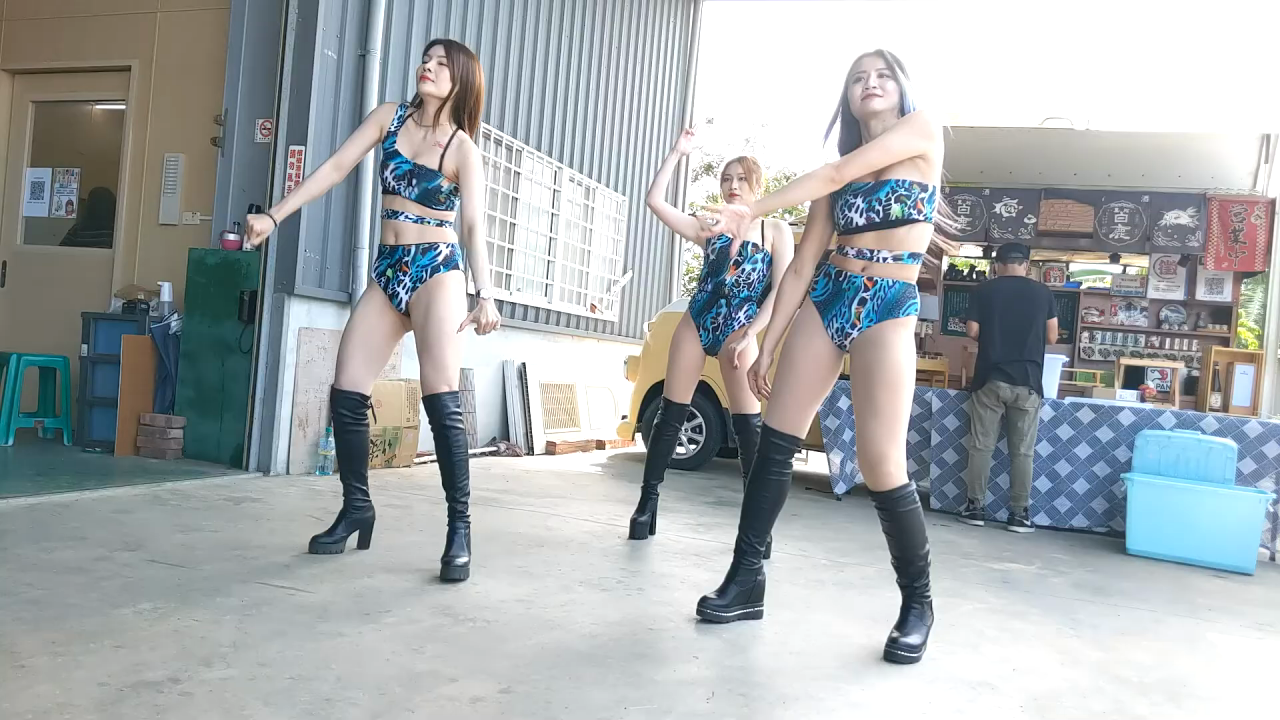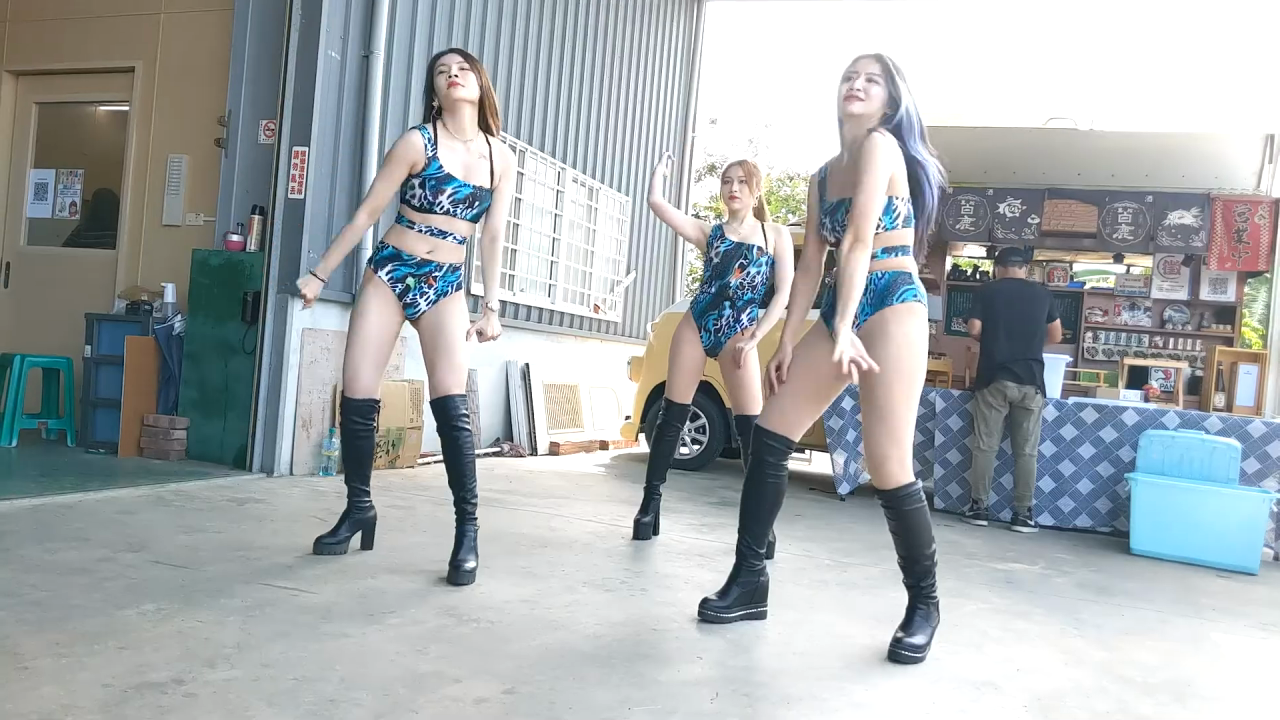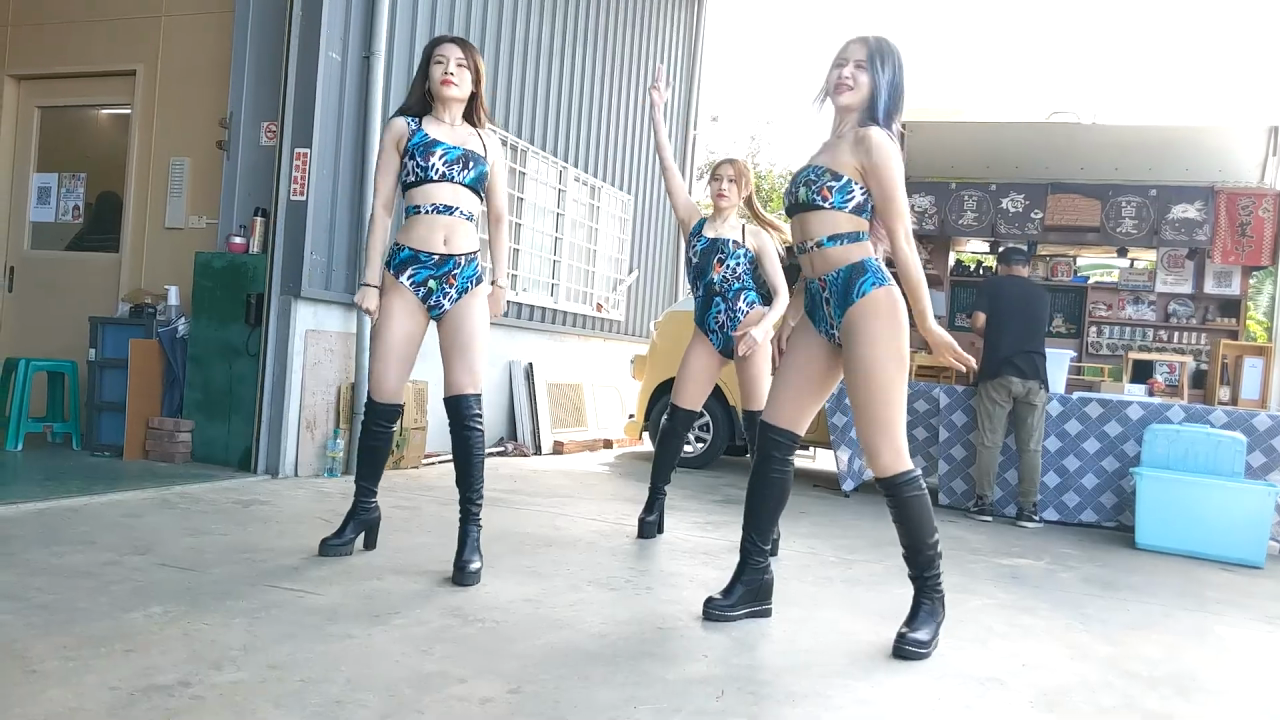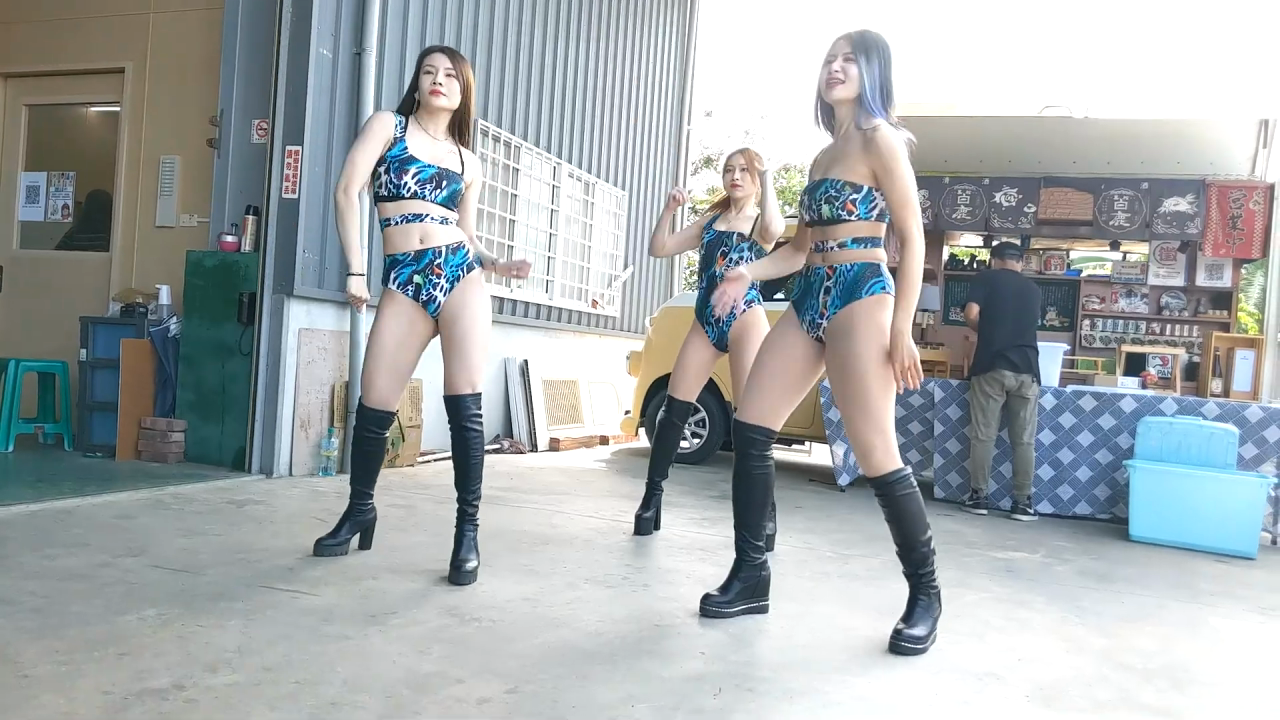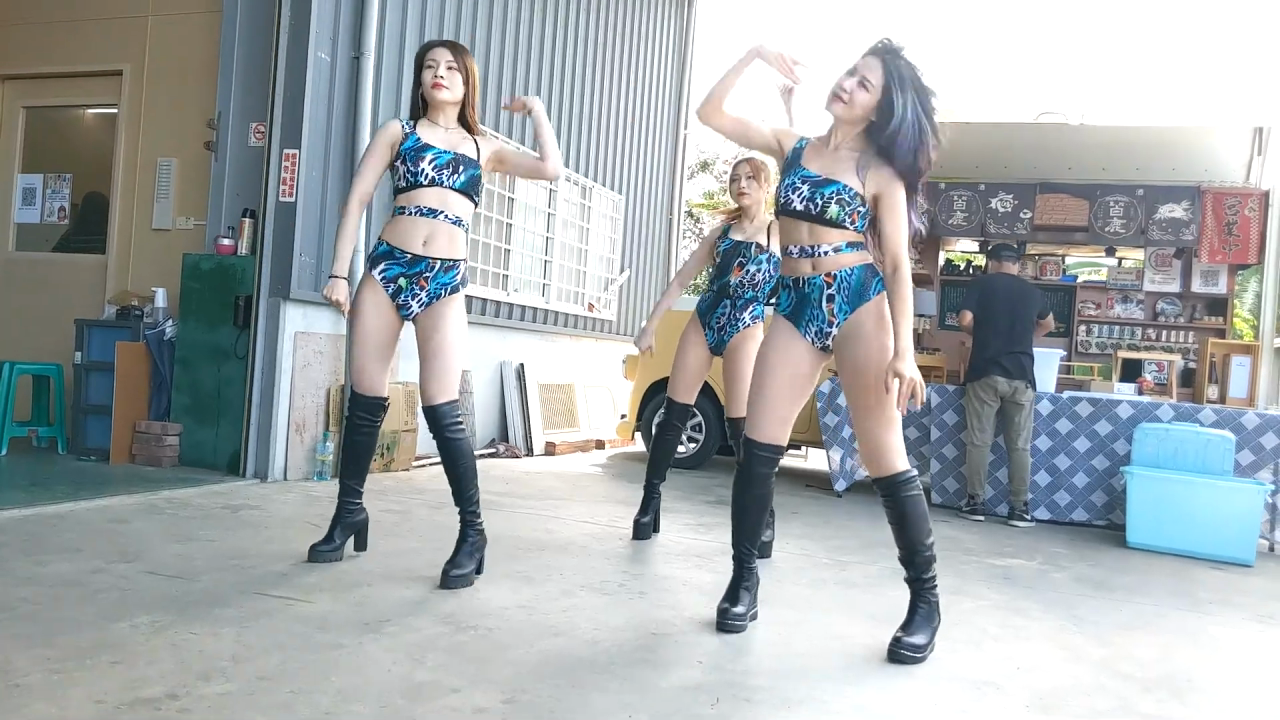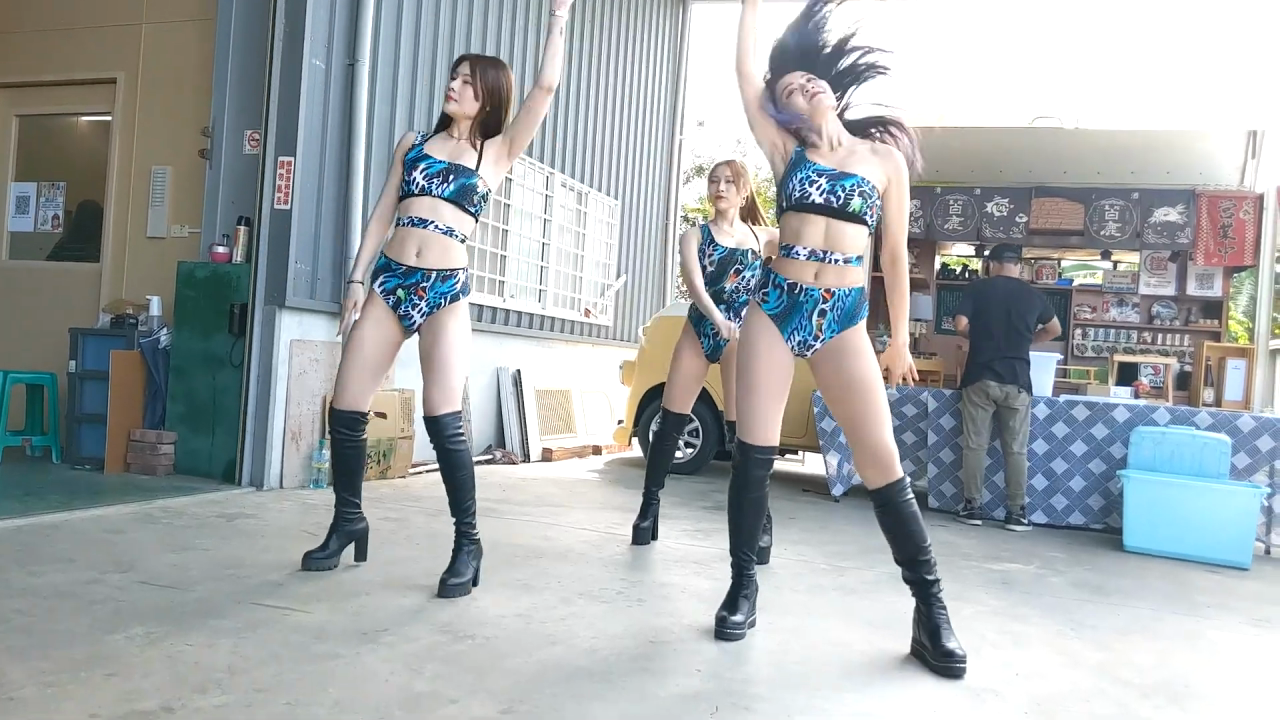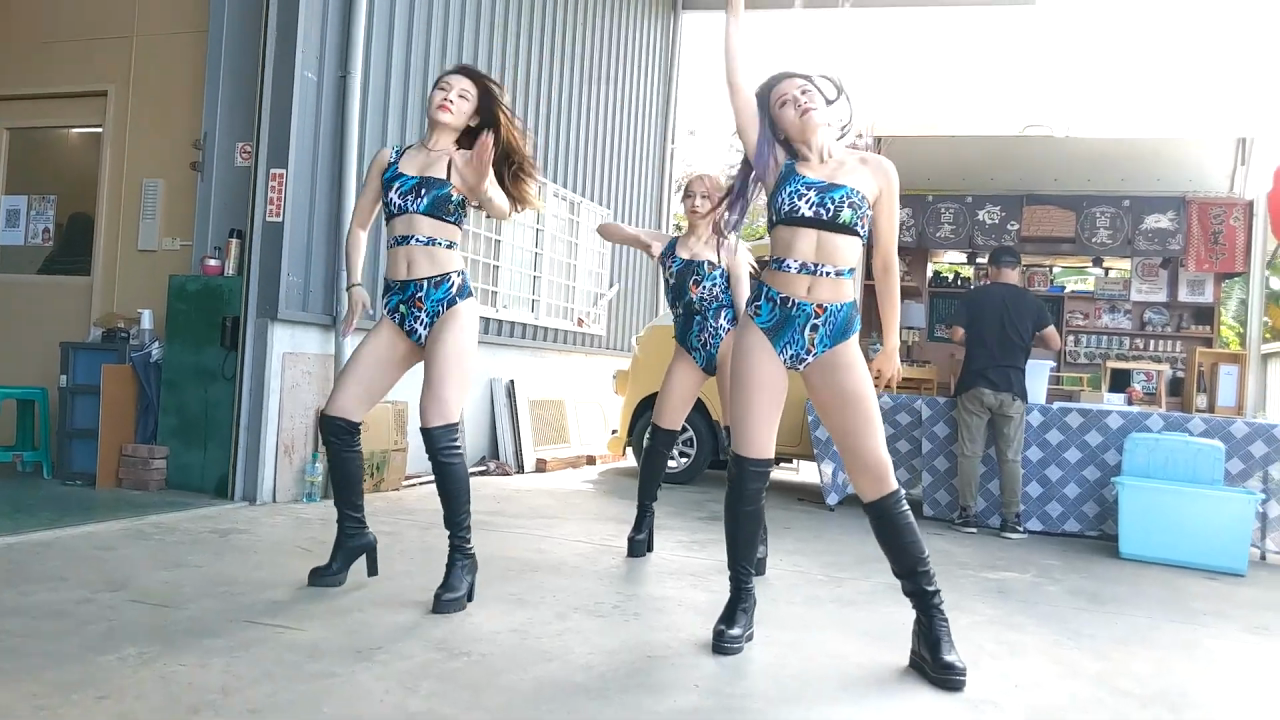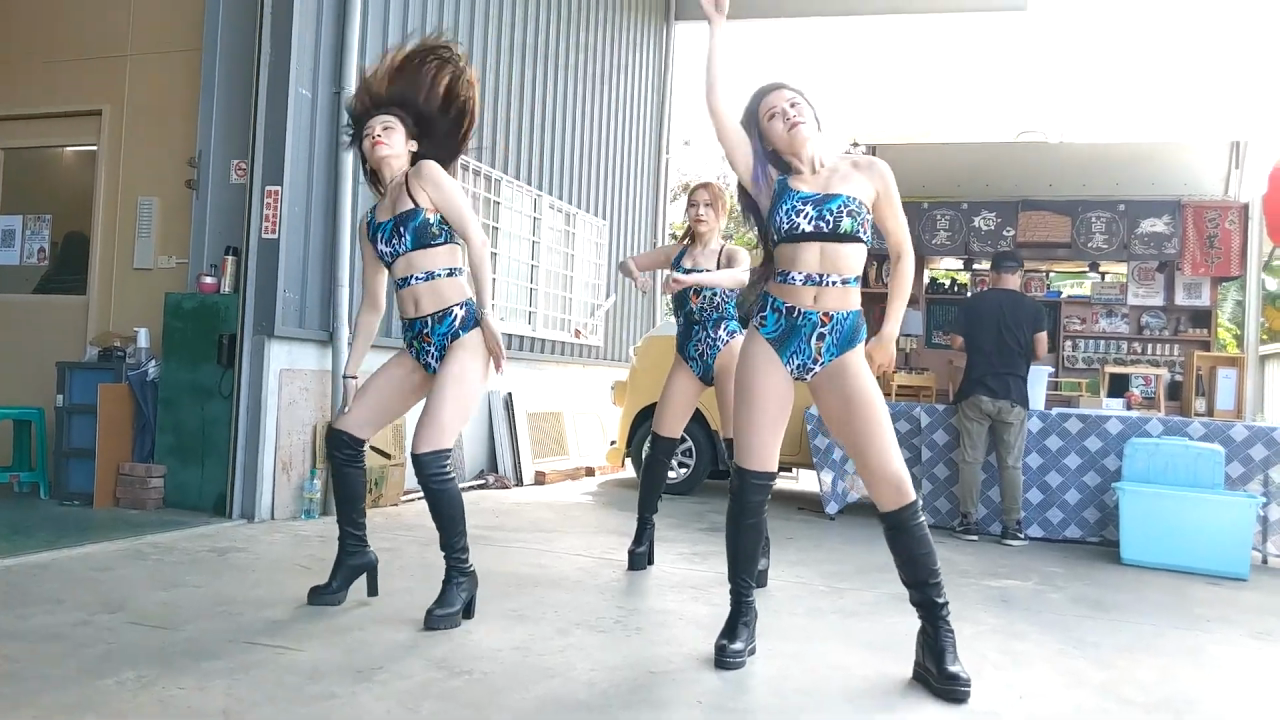
dt=0.2s
person 1, frame 1
left shoulder: (922, 133)
right shoulder: (833, 183)
left elbow: (833, 176)
right elbow: (803, 263)
left wrist: (749, 210)
right wrist: (768, 344)
left hip: (889, 313)
right hip: (828, 303)
left knee: (881, 465)
right knee: (774, 439)
left ankle: (917, 604)
right ankle: (745, 579)
person 1, frame 2
left shoulder: (880, 144)
right shoulder: (830, 171)
left elbow: (863, 239)
left wrist: (845, 327)
right wrist: (787, 335)
left hip: (891, 306)
right hip: (837, 311)
left knee: (889, 466)
right knee: (769, 439)
left ankle: (923, 604)
right ankle: (748, 580)
person 1, frame 3
left shoulder: (872, 140)
right shoulder: (821, 153)
left elbow: (897, 235)
left wrist: (927, 324)
right wrist: (792, 313)
left hip: (865, 296)
right hip: (817, 305)
left knee: (884, 453)
right knee: (774, 434)
left ankle: (928, 597)
right ankle: (753, 576)
person 1, frame 4
left shoulder: (880, 136)
right shoulder: (822, 159)
left elbow: (912, 239)
left wrist: (904, 327)
right wrist: (751, 271)
left hip: (862, 298)
right hip: (808, 301)
left knee: (875, 452)
right knee: (750, 429)
left ankle: (925, 593)
right ankle: (749, 574)
person 1, frame 5
left shoulder: (884, 168)
right shoulder: (793, 148)
left elbow: (897, 263)
right elbow: (711, 112)
left wrist: (902, 352)
right wrist: (749, 57)
left hip: (858, 305)
right hip: (793, 306)
left knee: (886, 456)
right knee: (760, 447)
left ankle: (924, 601)
right ankle: (743, 580)
person 1, frame 6
left shoulder: (889, 158)
right shoulder: (788, 153)
left elbow: (895, 255)
right elbow: (746, 71)
left wrist: (901, 340)
left hip: (844, 318)
right hip: (777, 308)
left knee: (882, 465)
right knee: (753, 452)
left ankle: (930, 612)
right ankle: (743, 587)
person 1, frame 7
left shoulder: (876, 171)
right shoulder: (775, 165)
left elbow: (886, 263)
right elbow: (736, 83)
left wrist: (890, 346)
left hip: (835, 331)
right hip: (768, 322)
left knee: (876, 476)
right knee: (749, 466)
left ankle: (931, 624)
right ankle: (741, 599)
person 1, frame 8
left shoulder: (872, 174)
right shoulder: (770, 177)
left elbow: (901, 255)
right elbow: (718, 113)
left wrist: (890, 326)
left hip: (838, 341)
right hip: (772, 336)
left knee: (892, 486)
right knee: (752, 476)
left ankle: (937, 638)
right ankle: (741, 611)
person 2, frame 1
left shoulder: (465, 149)
right shoulder: (388, 119)
left elbow: (473, 225)
right elbow: (332, 171)
left wrist: (484, 296)
right wrist: (273, 215)
left hip: (436, 273)
right hip: (388, 272)
left knee: (441, 401)
right knee: (346, 395)
left ankle: (459, 527)
right ankle: (357, 507)
person 2, frame 2
left shoulder: (500, 157)
right shoulder: (414, 143)
left elbow: (493, 237)
right elbow: (368, 211)
left wrist: (491, 306)
right wrist: (319, 271)
left hip: (446, 286)
right hip: (391, 273)
left knee: (452, 408)
right knee: (357, 399)
left ankle: (467, 532)
right ankle: (358, 508)
person 2, frame 3
left shoulder: (486, 141)
right shoulder: (404, 127)
left elbow: (499, 215)
right elbow: (382, 208)
left wrist: (501, 282)
right wrist: (369, 279)
left hip: (467, 275)
right hip: (409, 273)
left knee: (465, 405)
right knee: (382, 402)
left ankle: (470, 531)
right ankle: (364, 508)
person 2, frame 4
left shoulder: (466, 162)
right shoulder: (386, 125)
right elbow: (346, 191)
left wrist: (501, 264)
right wrist: (355, 268)
left hip: (459, 275)
right hip: (403, 280)
left knee: (464, 404)
right knee: (375, 407)
left ankle: (467, 530)
right ankle: (359, 510)
person 2, frame 5
left shoulder: (483, 147)
right shoulder: (398, 132)
left elbow: (550, 170)
right elbow: (357, 200)
left wrist: (536, 115)
right wrist: (338, 274)
left hip: (445, 284)
right hip: (388, 272)
left knee: (444, 411)
right knee: (366, 401)
left ankle: (472, 533)
right ankle: (349, 514)
person 2, frame 6
left shoulder: (497, 152)
right shoulder: (418, 140)
left elbow: (546, 85)
right elbow: (379, 214)
right wrist: (356, 280)
left hip: (446, 294)
right hip: (390, 289)
left knee: (441, 419)
right knee: (345, 409)
left ankle: (467, 543)
right ankle: (347, 521)
person 2, frame 7
left shoulder: (467, 161)
right shoulder: (389, 158)
left elbow: (499, 207)
right elbow: (357, 225)
right wrist: (354, 285)
left hip: (449, 304)
right hip: (398, 306)
left knee: (440, 434)
right knee: (336, 420)
left ankle: (462, 561)
right ankle: (353, 537)
person 2, frame 8
left shoulder: (428, 174)
right shoulder: (372, 216)
left elbow: (475, 240)
right elbow: (371, 303)
left wrist: (488, 323)
right wrist: (350, 375)
left hip: (461, 334)
right hip: (418, 345)
left knee: (428, 454)
right knee: (343, 436)
left ankle: (459, 575)
right ankle: (354, 552)
person 3, frame 1
left shoulder: (777, 233)
right shoulder: (709, 230)
left elbow: (779, 296)
right elbow: (655, 203)
left wrist: (747, 337)
right wrist: (675, 155)
left hip: (739, 333)
right hip: (695, 326)
left knee: (748, 426)
right knee: (671, 415)
right ankle: (647, 502)
person 3, frame 2
left shoulder: (776, 235)
right shoulder: (708, 231)
left elbow: (783, 295)
right elbow: (658, 202)
left wrist: (755, 335)
right wrist: (661, 166)
left hip: (741, 337)
right hip: (697, 325)
left knee: (750, 425)
right knee: (672, 416)
right ankle: (649, 500)
person 3, frame 3
left shoulder: (756, 240)
right shoulder: (692, 221)
left elbow: (781, 296)
right elbow: (666, 162)
left wrist: (759, 329)
right wrist: (657, 107)
left hip: (749, 330)
right hip: (708, 335)
left knee: (758, 426)
right knee: (676, 419)
right ankle: (655, 502)
person 3, frame 4
left shoulder: (764, 223)
right shoulder: (709, 224)
left elbow: (774, 228)
right elbow: (658, 248)
left wrist: (766, 174)
right wrist: (669, 208)
left hip: (745, 324)
right hip: (705, 323)
right knee: (673, 413)
left ankle: (765, 512)
right ankle: (651, 499)
person 3, frame 5
left shoulder: (779, 230)
right shoulder: (718, 233)
right elbow: (682, 280)
right wrist: (650, 322)
left hip: (745, 331)
right hip: (701, 326)
left knee: (741, 426)
right knee: (673, 415)
left ankle: (762, 516)
right ankle: (650, 500)
person 3, frame 6
left shoulder: (759, 236)
right shoulder: (696, 233)
right elbow: (694, 283)
right wrist: (717, 318)
left hip: (740, 333)
right hip: (698, 332)
left knee: (740, 429)
right knee: (670, 421)
left ankle: (760, 521)
right ankle: (649, 505)
person 3, frame 7
left shoulder: (730, 248)
right shoulder: (665, 245)
left elbow: (744, 302)
right elbow: (607, 230)
right wrist: (637, 237)
left hip: (729, 344)
right hip: (688, 350)
right knee: (660, 435)
left ankle: (755, 533)
right ankle: (643, 518)
person 3, frame 8
left shoulder: (733, 255)
right shoulder: (675, 254)
left elbow: (741, 277)
right elbow: (629, 263)
left wrist: (695, 279)
right wrist: (636, 273)
left hip: (729, 353)
right hip: (689, 359)
left knee: (739, 448)
right knee: (661, 445)
right ankle: (643, 530)
person 4, frame 1
left shoulder: (984, 290)
right shoulder: (1043, 293)
left elbow: (972, 331)
right elbow: (1052, 337)
left hip: (989, 378)
right hip: (1027, 381)
left knee: (981, 446)
right knee: (1022, 451)
left ankle: (975, 507)
right ankle: (1019, 514)
person 4, frame 2
left shoulder: (987, 291)
right shoulder: (1042, 294)
left elbow: (974, 330)
right elbow: (1055, 336)
left hip: (994, 378)
right hip: (1031, 380)
left knee: (985, 446)
right knee: (1026, 451)
left ankle: (979, 507)
right ankle: (1023, 514)
person 4, frame 3
left shoulder: (991, 285)
right shoulder: (1041, 293)
left elbow: (978, 322)
left hip: (998, 373)
right hip: (1034, 375)
left knee: (989, 442)
right knee: (1030, 447)
left ankle: (983, 503)
right ankle: (1028, 509)
person 4, frame 4
left shoulder: (985, 278)
right shoulder: (1033, 288)
left elbow: (971, 314)
left hip: (991, 366)
right hip: (1027, 368)
left knee: (983, 435)
right knee: (1024, 440)
left ankle: (978, 496)
right ankle: (1023, 502)
person 4, frame 5
left shoulder: (980, 283)
right shoulder: (1033, 292)
left elbow: (965, 321)
right elbow: (1047, 326)
left hip: (985, 372)
right hip: (1021, 375)
left knee: (978, 441)
right knee: (1019, 445)
left ankle: (975, 502)
right ankle: (1019, 508)
person 4, frame 6
left shoulder: (977, 288)
right shoulder: (1034, 296)
left elbow: (960, 326)
right elbow: (1053, 331)
left hip: (980, 377)
right hip: (1016, 380)
left knee: (975, 445)
right knee: (1016, 450)
left ankle: (972, 507)
right ankle: (1016, 512)
person 4, frame 7
left shoulder: (973, 296)
right shoulder: (1033, 303)
left elbow: (957, 336)
right elbow: (1054, 344)
left hip: (975, 385)
right hip: (1012, 388)
left knee: (970, 452)
right knee: (1011, 457)
left ankle: (967, 515)
right ankle: (1011, 520)
person 4, frame 8
left shoulder: (973, 303)
right shoulder: (1033, 308)
left elbow: (957, 343)
right elbow: (1040, 353)
left hip: (975, 393)
right hip: (1012, 395)
left knee: (971, 460)
right knee: (1011, 464)
left ankle: (968, 522)
right ankle: (1012, 527)
